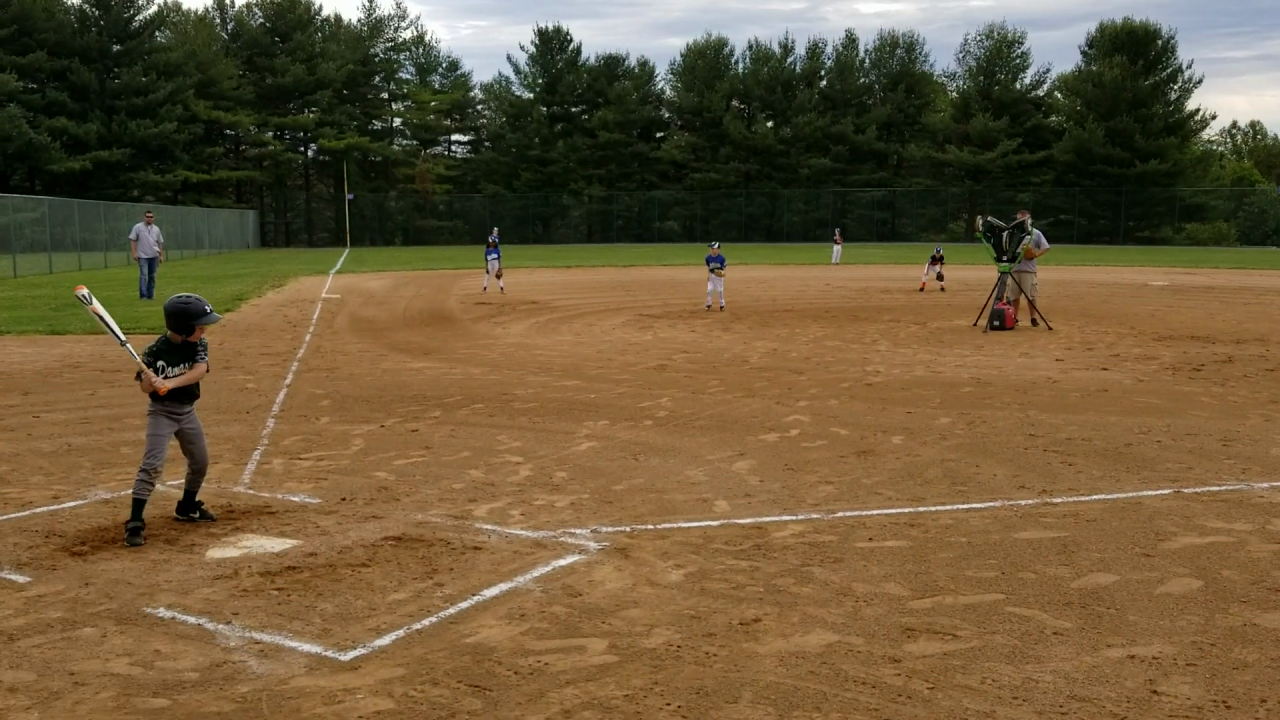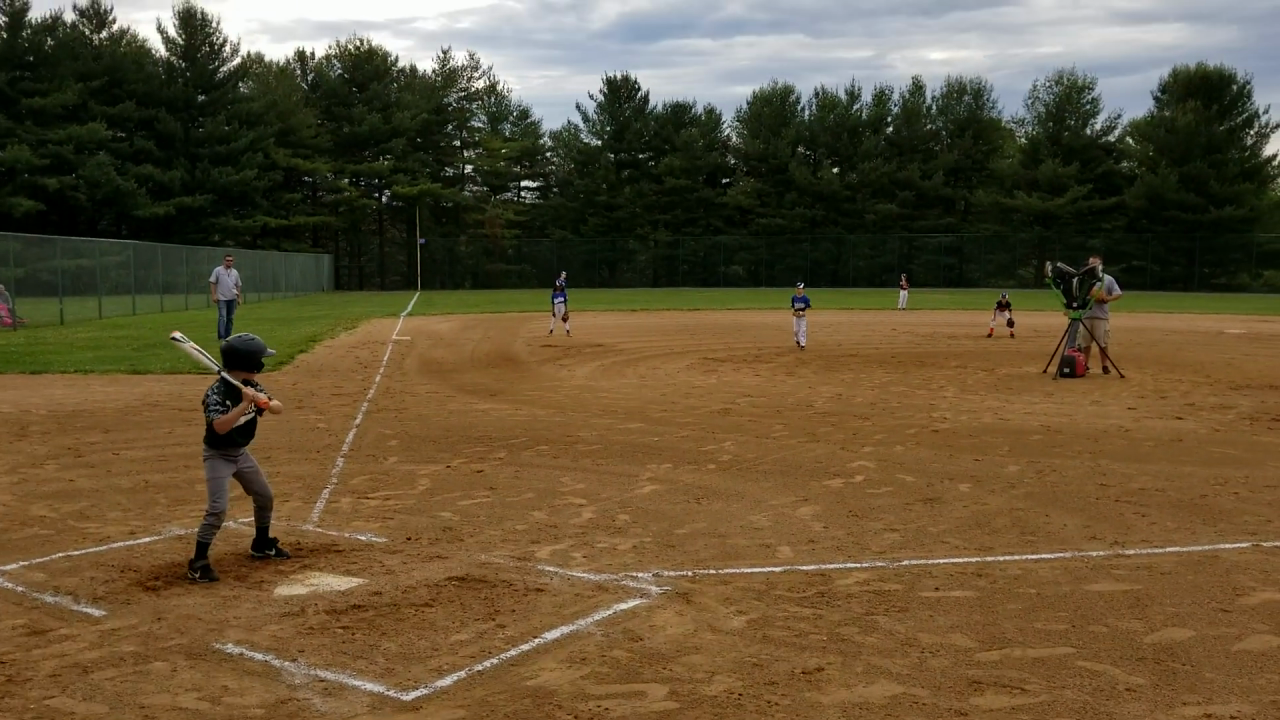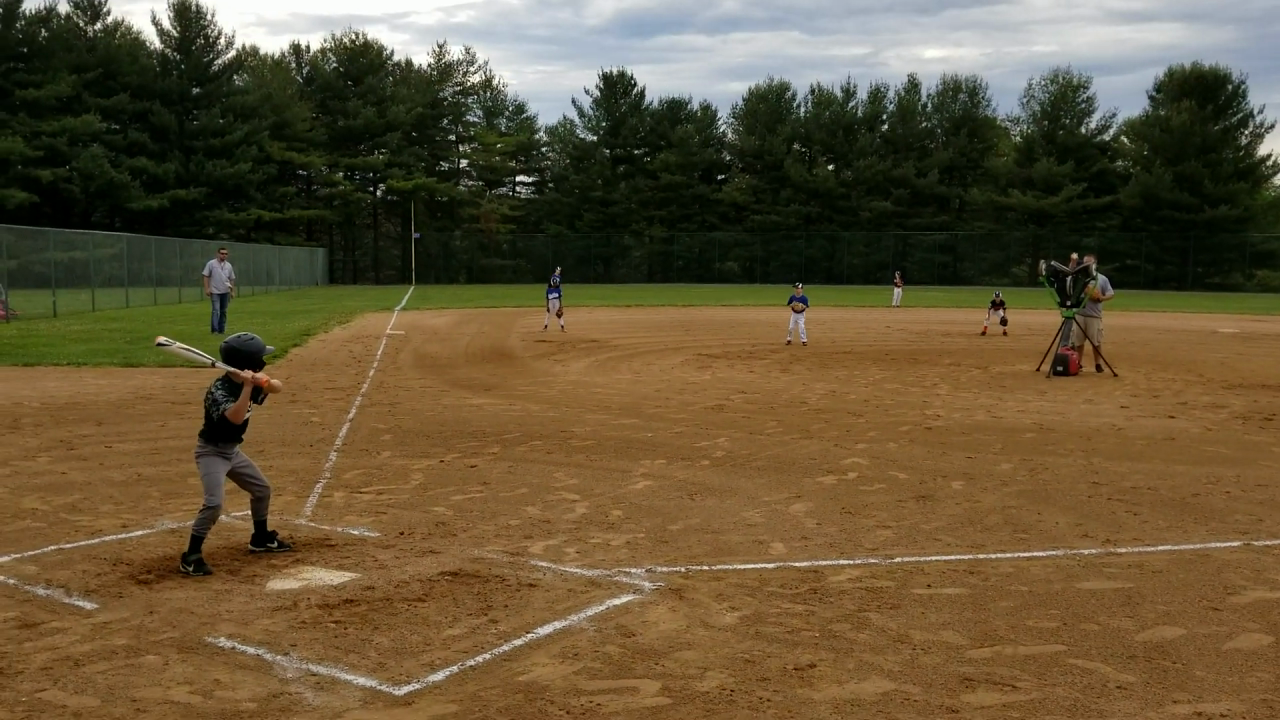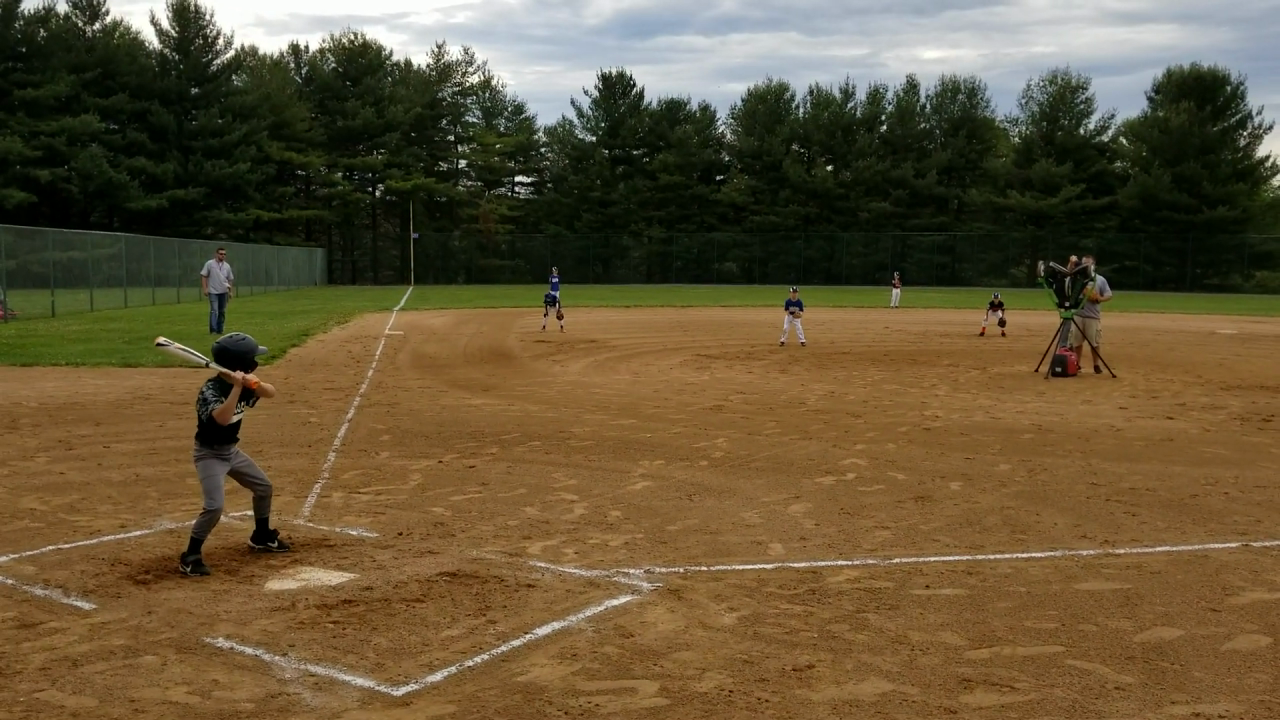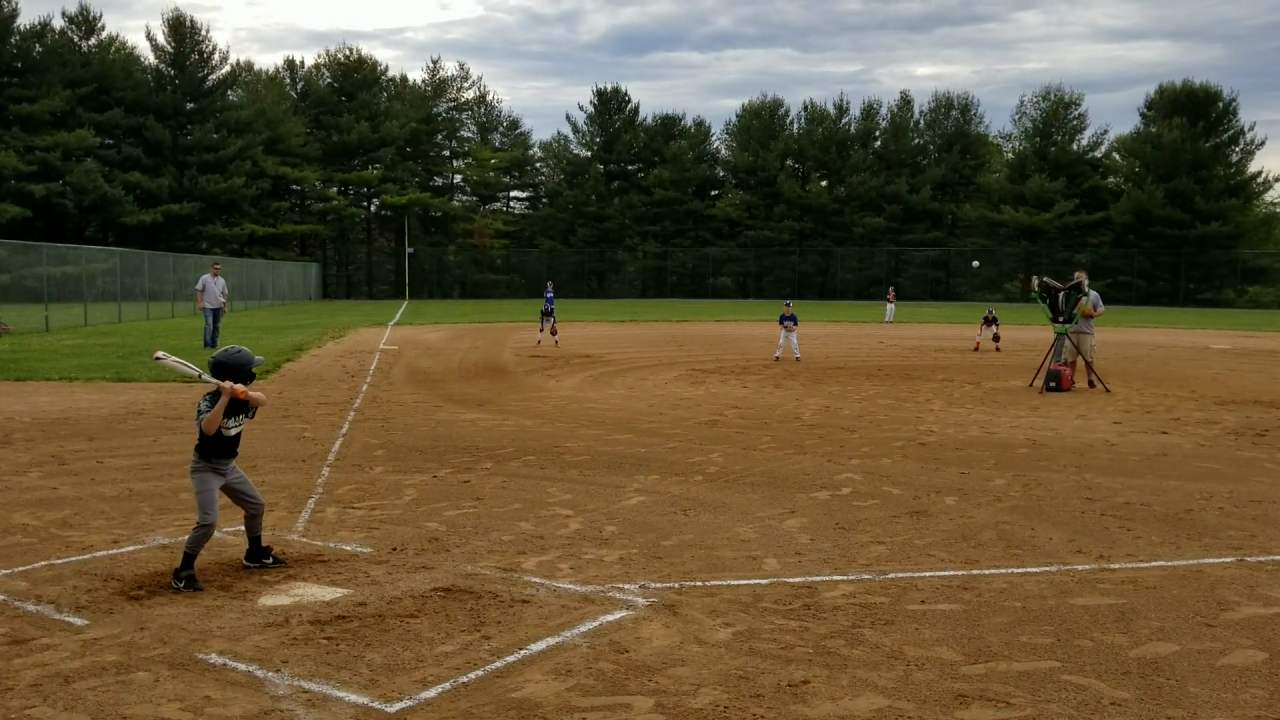
dt=1s
person 1, frame 1
left shoulder: (199, 343)
right shoulder: (155, 350)
left elbow: (200, 371)
right elbow: (146, 386)
left wrist: (170, 383)
right wrist: (149, 382)
left hip: (187, 411)
right hip: (161, 412)
left knee: (200, 461)
right knee: (152, 465)
left ankle: (187, 507)
right ankle: (134, 523)
person 1, frame 2
left shoulder: (250, 386)
right shoulder: (216, 392)
left elbow: (278, 408)
right elbow: (220, 427)
left wrist: (265, 401)
right wrist: (244, 404)
left hip: (241, 453)
right hip: (218, 456)
left knee: (265, 497)
right knee: (218, 509)
left ankle: (262, 544)
right ankle: (198, 562)
person 1, frame 3
left shoulder: (246, 382)
right shoulder: (218, 390)
left elbow: (277, 387)
right elbow: (236, 417)
left wrist: (264, 381)
right wrist: (248, 387)
left hip: (233, 450)
right hip: (212, 452)
left knee: (262, 489)
right knee: (214, 503)
left ankle: (261, 538)
right ankle: (191, 556)
person 1, frame 4
left shoulder: (242, 384)
right shoulder: (210, 389)
left elbow: (271, 392)
right elbow: (222, 418)
left wrist: (254, 383)
right wrist: (236, 387)
left hip: (231, 451)
right hip: (209, 454)
left knee: (264, 487)
right knee: (215, 506)
left ankle: (262, 536)
right ankle: (190, 557)
person 1, frame 5
left shoulder: (240, 398)
right shoulder: (209, 402)
left elbow: (262, 400)
right elbow: (208, 429)
left wrist: (244, 393)
right wrist: (225, 397)
left hip: (229, 466)
right hip: (206, 467)
left knee: (256, 506)
right knee: (208, 521)
left ankle: (255, 554)
right ankle: (183, 572)
